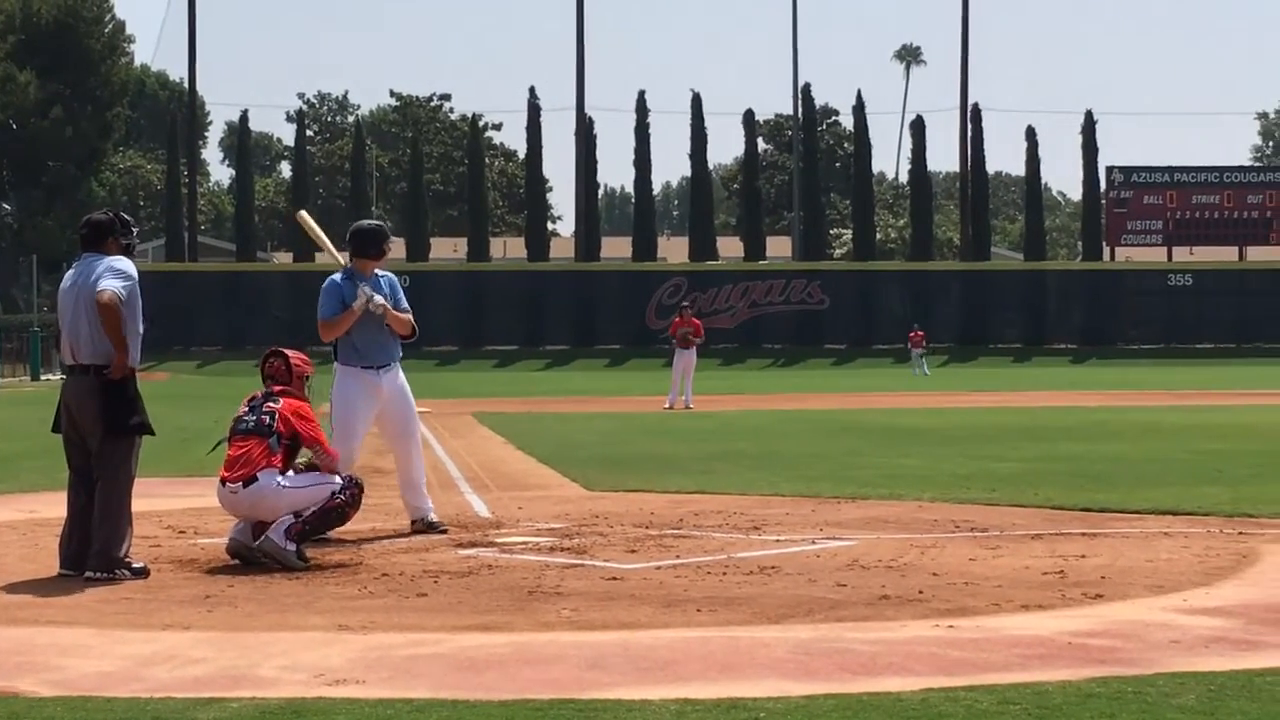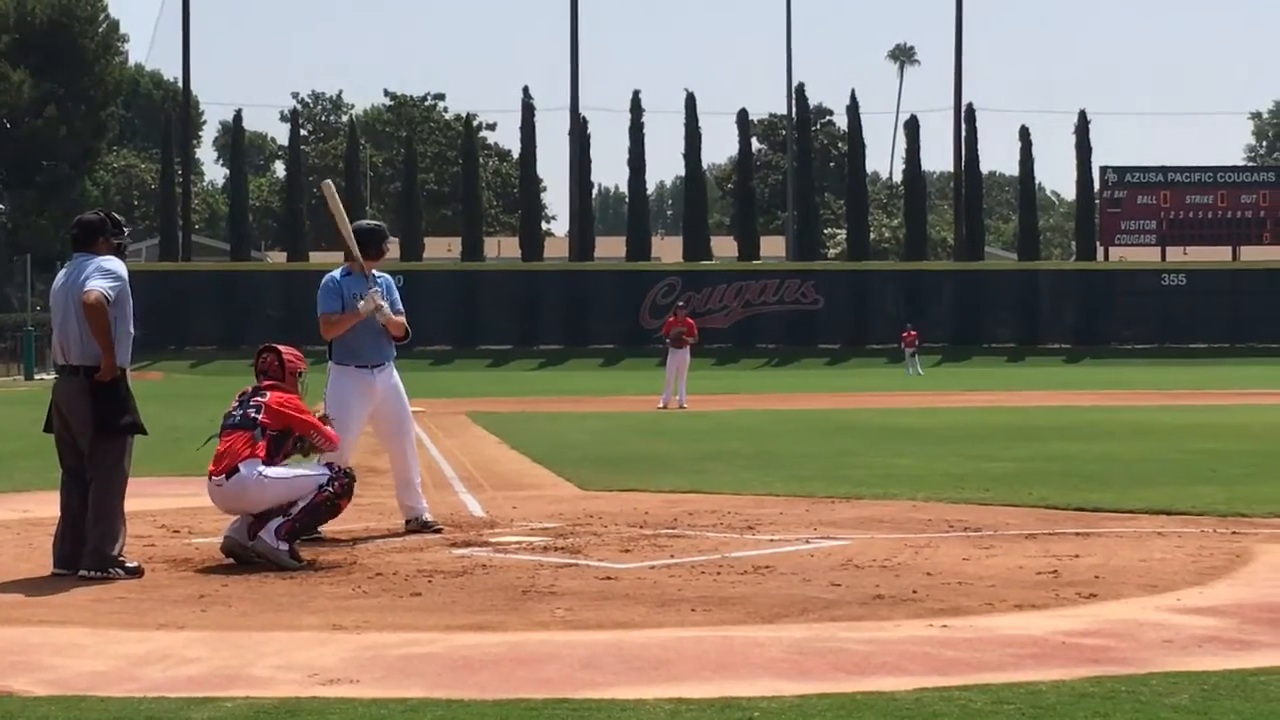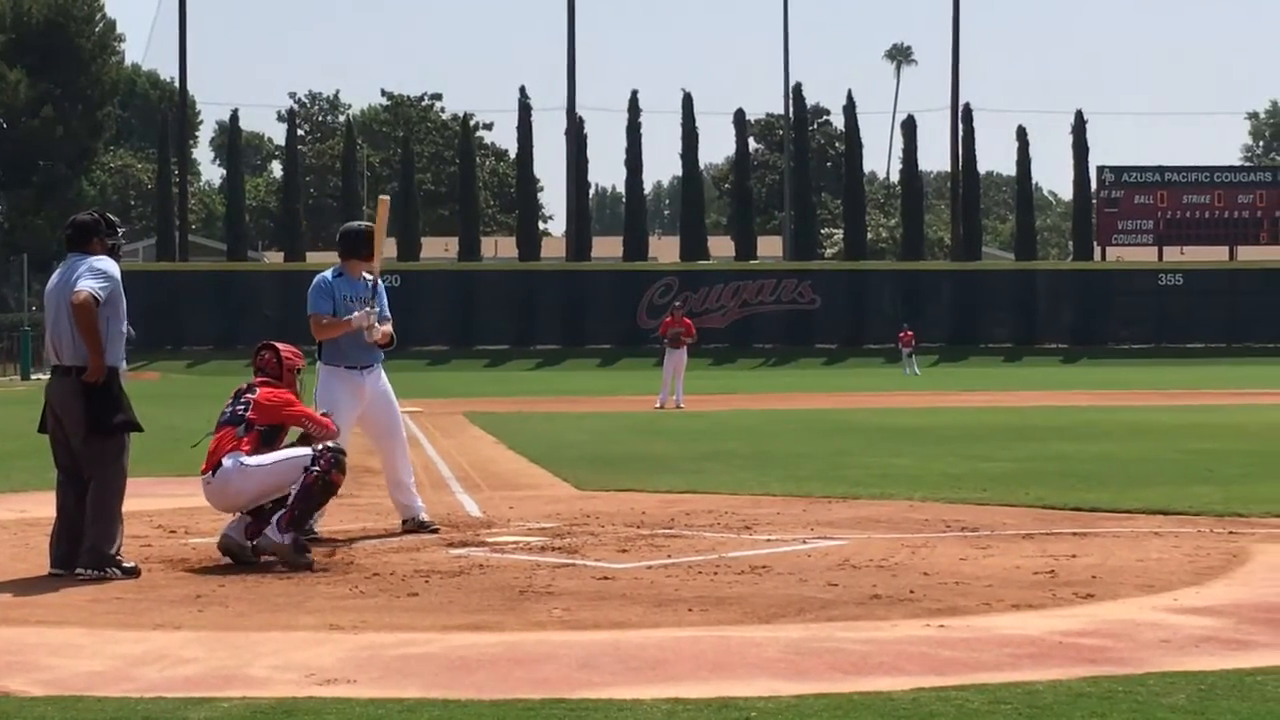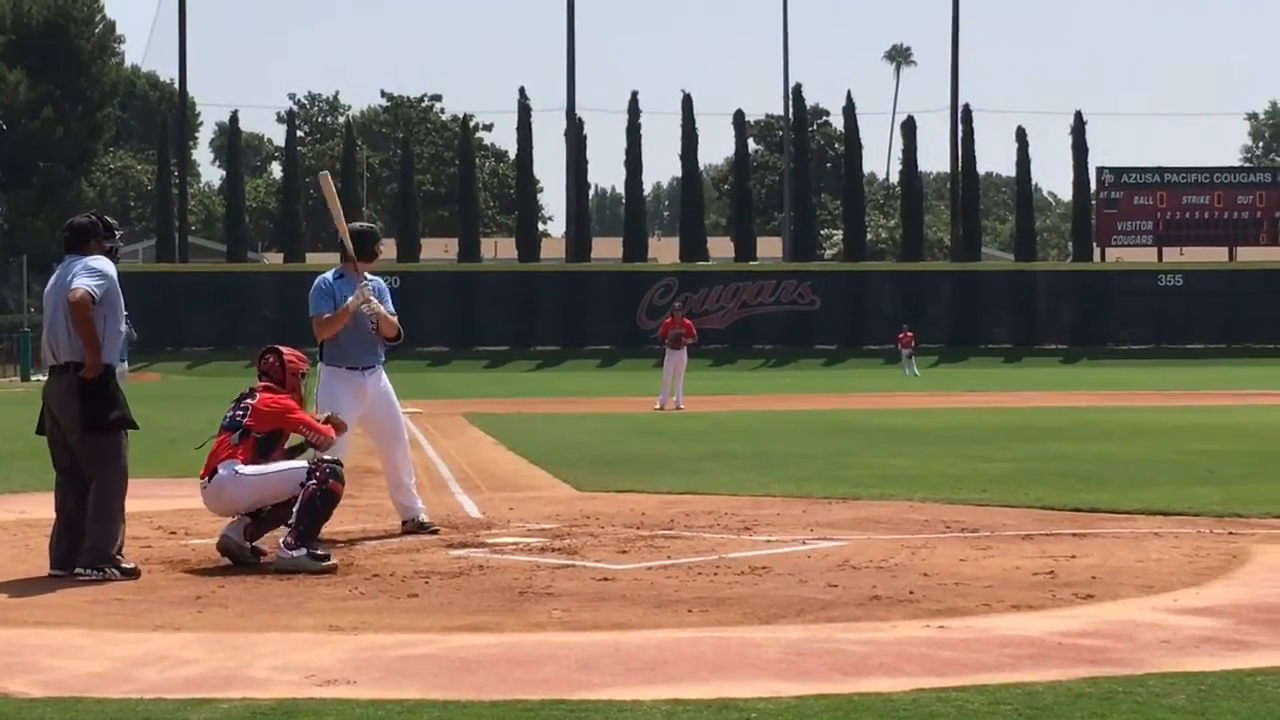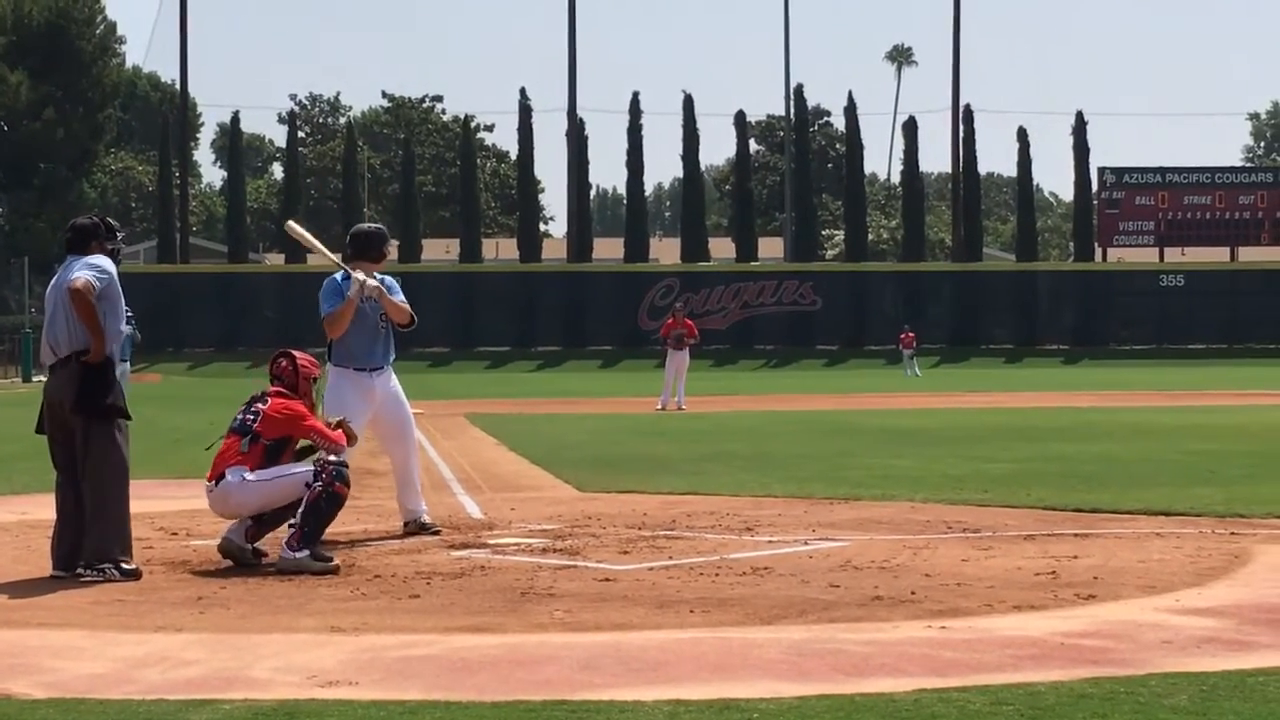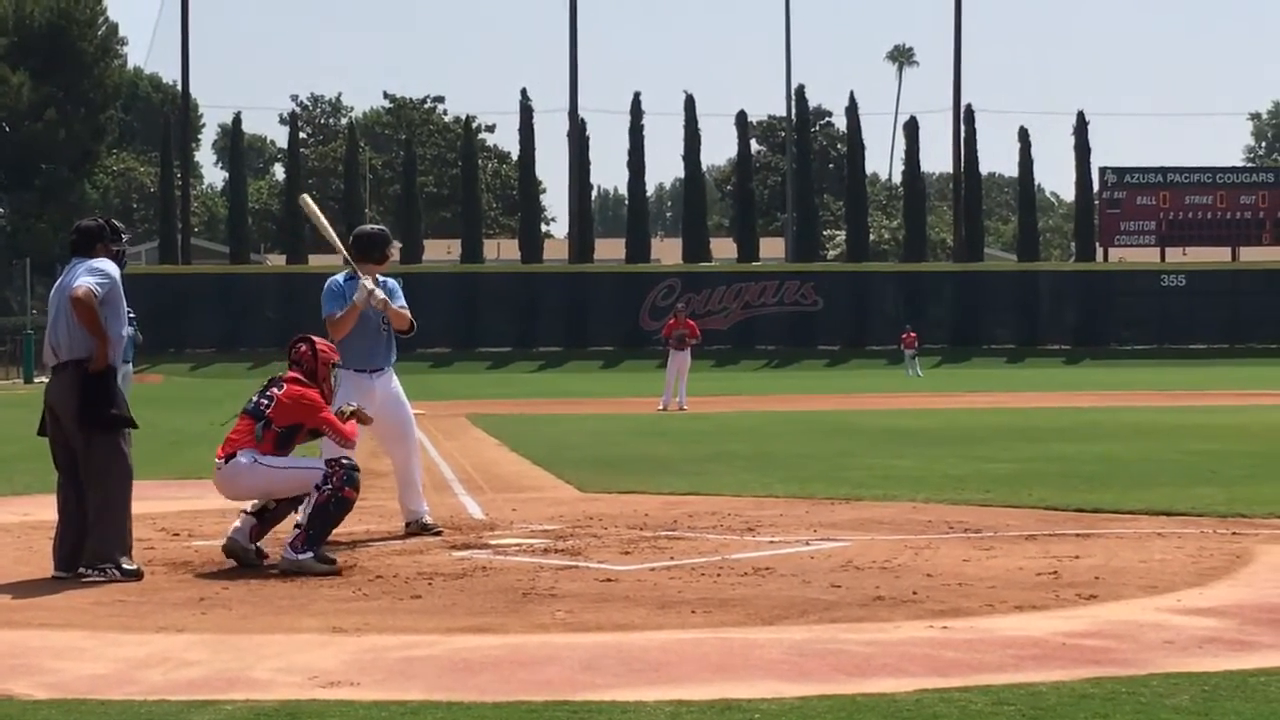
dt=0.2s
person 1, frame 1
left shoulder: (69, 278)
right shoulder: (118, 266)
left elbow: (70, 328)
right elbow: (106, 302)
right wrist: (122, 353)
left hip: (74, 383)
right hip: (109, 384)
left knee: (82, 474)
right knee: (114, 474)
left ankle: (75, 556)
right ankle: (107, 559)
person 1, frame 2
left shoulder: (61, 278)
right shoulder: (108, 267)
left elbow: (66, 327)
right elbow: (93, 302)
right wrist: (109, 356)
left hip: (66, 383)
right hip: (100, 384)
left knee: (75, 474)
right knee: (107, 473)
left ankle: (69, 555)
right ankle: (101, 558)
person 1, frame 3
left shoulder: (56, 277)
right shoulder: (101, 267)
left elbow: (62, 326)
right elbow: (81, 302)
right wrist: (98, 358)
left hip: (60, 383)
right hip: (93, 384)
left knee: (71, 474)
right knee: (107, 472)
left ankle: (65, 555)
right ankle: (98, 558)
person 1, frame 4
left shoulder: (56, 278)
right shoulder: (98, 267)
right elbow: (78, 300)
right wrist: (94, 354)
left hip: (58, 382)
right hip: (89, 382)
left knee: (71, 475)
right knee: (108, 472)
left ankle: (65, 556)
right ankle: (99, 558)
person 1, frame 5
left shoulder: (58, 278)
right shoulder: (99, 265)
right elbow: (79, 290)
right wrist: (99, 340)
left hip: (58, 380)
right hip: (89, 378)
left knee: (71, 473)
right knee: (107, 470)
left ankle: (68, 557)
right ankle: (103, 559)
person 1, frame 6
left shoulder: (63, 279)
right shoulder: (102, 268)
right elbow: (81, 298)
right wrist: (103, 343)
left hip: (60, 383)
right hip: (90, 382)
left knee: (73, 475)
right knee: (111, 473)
left ankle: (70, 558)
right ankle: (105, 558)
person 2, frame 1
left shoulder: (389, 281)
right shoulder: (336, 285)
left elbow: (409, 330)
right elbow: (326, 333)
left wrist: (385, 309)
right wrist: (357, 307)
left hip: (392, 376)
right hip: (354, 379)
left knee: (410, 445)
right knee: (343, 451)
left ankle: (421, 514)
person 2, frame 2
left shoulder: (385, 282)
right shoulder: (334, 282)
left elbow: (402, 333)
right elbow: (328, 330)
left wrist: (387, 316)
right wrist: (362, 308)
left hip: (386, 375)
right hip: (348, 377)
left knee: (404, 444)
right knee: (336, 450)
left ankle: (416, 513)
person 2, frame 3
left shoulder: (374, 285)
right shoulder: (325, 283)
left elbow: (388, 336)
right elbow: (319, 331)
left wrist: (378, 332)
right wrist: (354, 320)
left hip: (374, 376)
right hip: (337, 378)
left knee: (395, 443)
left ankle: (411, 512)
person 2, frame 4
left shoulder: (377, 285)
right shoulder: (326, 284)
left elbow: (394, 333)
right elbow: (321, 331)
left wrist: (379, 312)
right wrist: (352, 304)
left hip: (375, 377)
right hip: (339, 379)
left knee: (396, 444)
right knee: (329, 451)
left ankle: (412, 514)
person 2, frame 5
left shoulder: (387, 283)
right shoulder: (335, 284)
left elbow: (406, 320)
right elbow: (333, 331)
left wrist: (379, 293)
right wrist: (354, 294)
left hip: (384, 378)
right hip: (347, 380)
left knee: (405, 444)
left ankle: (415, 515)
person 2, frame 6
left shoulder: (389, 286)
right shoulder: (337, 286)
left elbow: (406, 326)
right elbow: (335, 332)
left wrist: (383, 302)
right wrist: (359, 300)
left hip: (385, 380)
right hip: (349, 381)
left knee: (407, 445)
right knee: (336, 453)
left ankle: (416, 516)
person 3, frame 1
left shoulder: (249, 405)
right shoulder: (297, 407)
right elbow: (329, 461)
left wrist: (298, 468)
right wrist: (313, 467)
left hip: (227, 495)
right hip: (259, 493)
left knee: (280, 485)
right knee: (350, 489)
left ankle: (243, 536)
right ankle: (284, 537)
person 3, frame 2
left shoulder: (244, 399)
right shoulder: (286, 400)
right elbow: (330, 442)
left wrist: (294, 445)
right wrist: (323, 427)
left hip: (218, 490)
right hip: (246, 482)
left knee: (288, 485)
right knee: (341, 480)
left ankle: (239, 535)
right ankle: (277, 538)
person 3, frame 3
left shoulder: (243, 396)
right shoulder: (277, 396)
right elbow: (328, 431)
left wrist: (300, 443)
right wrist: (323, 421)
left hip: (214, 487)
right hip: (234, 474)
left knee: (294, 486)
right knee: (331, 458)
left ankle: (238, 534)
right ankle: (281, 533)
person 3, frame 4
left shoulder: (249, 401)
right shoulder: (278, 402)
right elbow: (326, 439)
left wrist: (306, 445)
right wrist: (328, 425)
left hip: (213, 490)
right hip: (231, 483)
left knee: (296, 491)
right knee: (328, 472)
left ankle: (237, 535)
right ankle: (294, 550)
person 3, frame 5
left shoulder: (260, 403)
right shoulder: (289, 408)
right elbow: (337, 446)
left wrist: (315, 446)
right wrist: (338, 430)
left hip: (220, 492)
right hip: (238, 488)
left knee: (301, 491)
right knee: (334, 474)
left ankle: (240, 537)
right ankle: (297, 550)
person 3, frame 6
left shoulder: (276, 387)
right shoulder: (305, 395)
right elbow: (348, 441)
left wrist: (330, 424)
right wrist: (350, 419)
left hip: (227, 471)
right hip: (244, 468)
left knee: (301, 483)
right knee: (345, 474)
left ankle: (244, 535)
right ankle: (300, 551)
